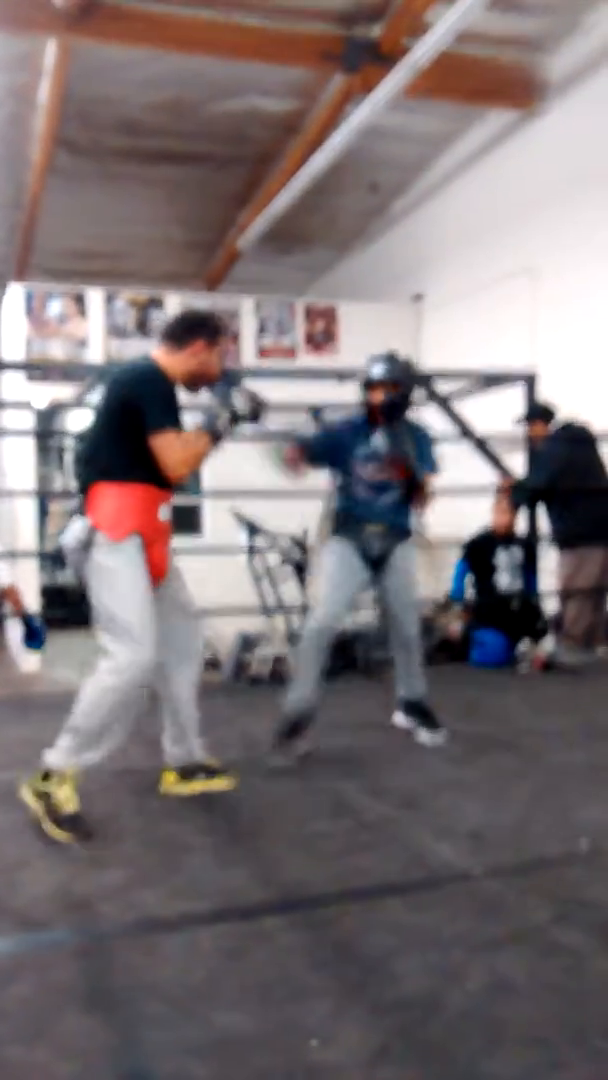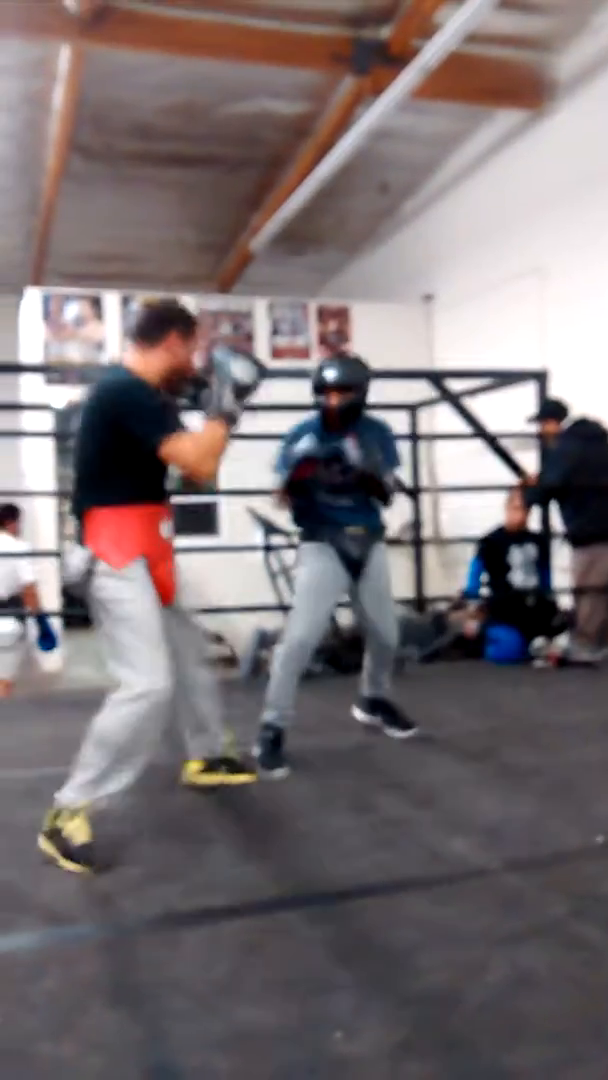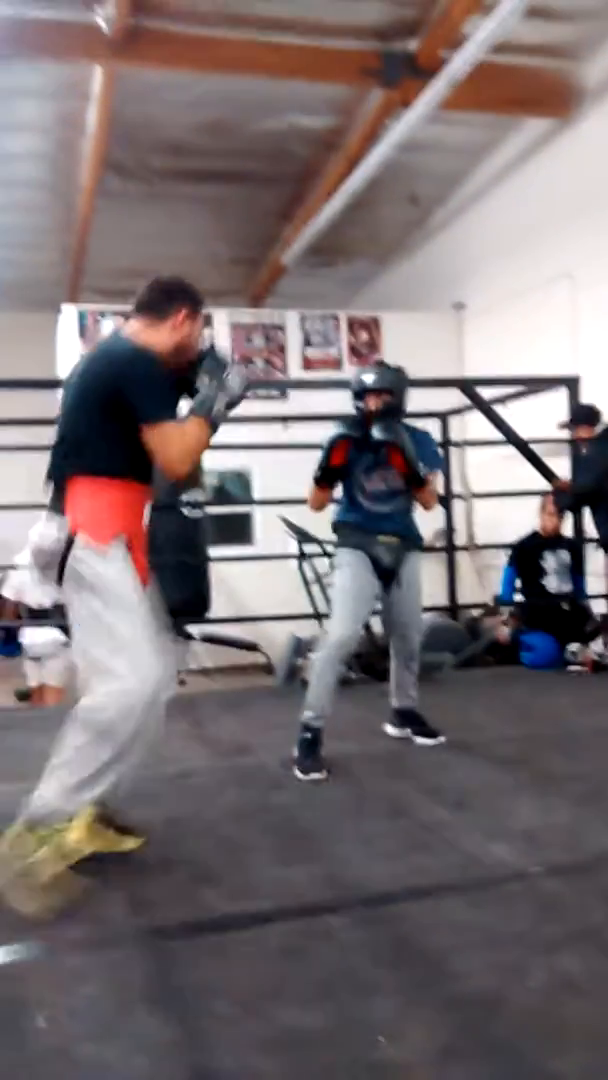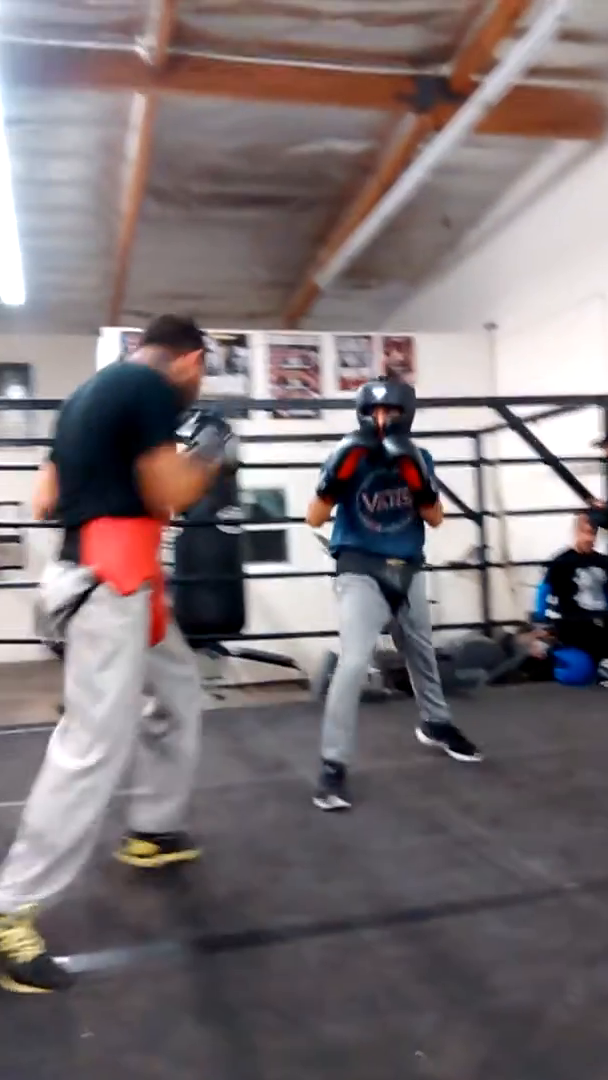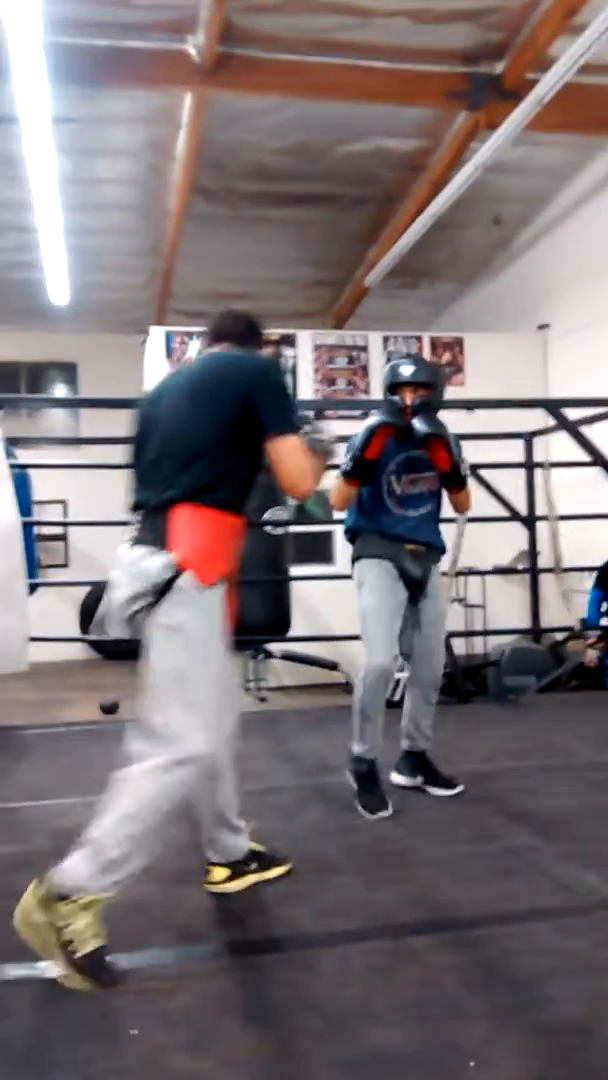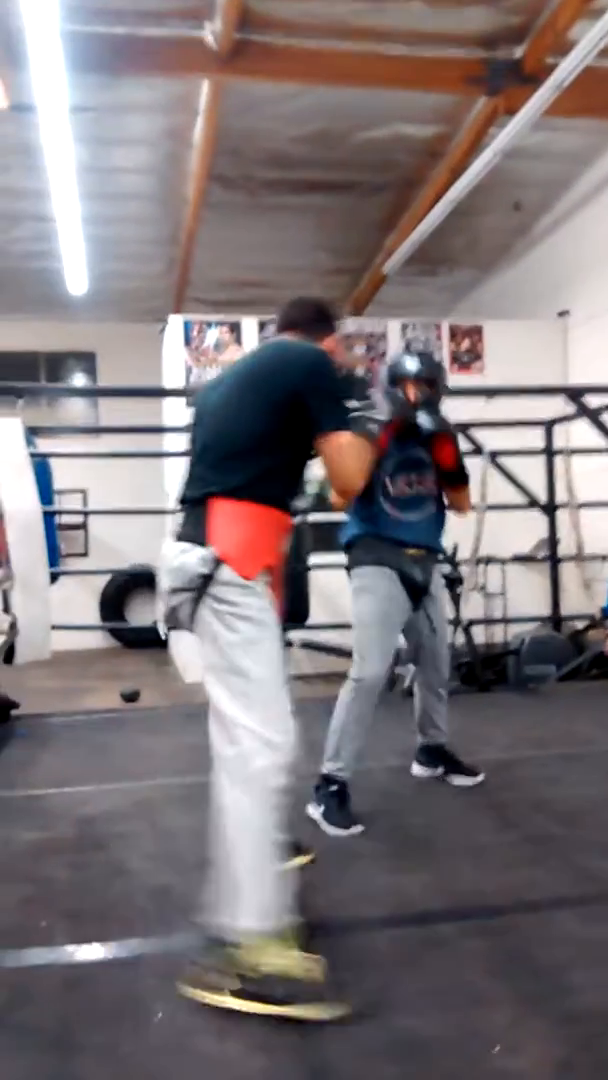
dt=0.3s
person 1, frame 1
left shoulder: (147, 382)
right shoulder: (148, 380)
left elbow: (170, 456)
right elbow: (176, 466)
left wrist: (222, 417)
right wrist: (220, 417)
left hip: (142, 533)
right hip: (115, 531)
left knee: (181, 640)
right knee: (134, 655)
left ankle: (183, 761)
right ankle: (55, 775)
person 1, frame 2
left shoulder: (133, 389)
right shoulder: (127, 393)
left elbow: (170, 448)
right elbow: (201, 464)
left wrist: (216, 403)
right wrist: (228, 398)
left hip: (142, 551)
right hip: (118, 557)
left knee: (187, 655)
right knee: (147, 683)
left ankle: (206, 756)
right ankle: (68, 813)
person 1, frame 3
left shoulder: (111, 359)
right shoulder: (138, 362)
right elbow: (176, 461)
left wrist: (183, 391)
right wrist: (212, 402)
left hip: (111, 534)
right hip: (96, 535)
left knee: (150, 671)
right knee: (135, 678)
left ankle: (84, 814)
person 1, frame 4
left shoulder: (89, 393)
right shoulder: (151, 385)
right elbow: (171, 494)
right wrist: (209, 456)
left hip: (116, 579)
right hip: (112, 581)
left knee: (181, 690)
right knee: (93, 747)
left ankle: (153, 830)
person 1, frame 5
left shoulder: (164, 391)
right shoulder: (257, 370)
right elbow: (297, 482)
right wrist: (311, 449)
left hip: (164, 561)
right hip: (187, 568)
left knee: (206, 724)
right knee: (184, 747)
left ankle: (227, 853)
right ankle: (64, 895)
person 1, frame 6
left shoulder: (228, 376)
right shoulder: (312, 363)
right elbow: (349, 481)
right wrist: (364, 432)
left hip: (207, 554)
right hip: (232, 562)
left knee: (248, 725)
right knee: (257, 742)
left ankle: (252, 847)
right ankle: (245, 945)
person 2, frame 1
left shoulder: (416, 437)
right shoulder: (347, 431)
left elbow: (421, 498)
right elbow: (297, 460)
left wrist: (408, 467)
right wrist: (296, 452)
left hip: (395, 542)
right hip: (349, 539)
left knee: (407, 627)
right knee: (322, 622)
left ankle: (411, 706)
right ankle: (299, 712)
person 2, frame 2
left shoulder: (377, 434)
right shoulder: (305, 435)
left elbow: (385, 496)
right elbow: (287, 502)
left wrist: (377, 480)
right wrist: (294, 475)
left hip: (368, 542)
right hip: (322, 542)
left knee: (385, 631)
right knee: (301, 635)
left ankle: (373, 701)
right ankle: (271, 730)
person 2, frame 3
left shoulder: (417, 440)
right shoulder: (347, 440)
left elbow: (428, 500)
right elbow: (317, 502)
left wrist: (405, 457)
right wrist: (332, 459)
left hip: (403, 549)
right hip: (357, 548)
left knee: (408, 638)
right knee: (340, 636)
left ankle: (403, 712)
right ankle: (311, 731)
person 2, frame 4
left shoulder: (418, 458)
right shoulder: (351, 457)
left elbow: (434, 518)
right elbow: (315, 518)
left wrist: (415, 473)
right wrist: (338, 471)
left hip: (408, 571)
right hip: (361, 571)
left knee: (422, 654)
right knee: (353, 664)
left ankle: (436, 724)
right ankle: (333, 766)
person 2, frame 5
left shoulder: (441, 442)
right shoulder: (376, 437)
left elbow: (462, 506)
right elbow: (339, 501)
left wrist: (446, 456)
right wrist: (366, 450)
left hip: (425, 559)
right hip: (378, 556)
left knee: (429, 663)
right knee: (380, 661)
left ankle: (413, 757)
right ankle: (365, 764)
person 2, frame 6
left shoulder: (439, 440)
right shoulder: (375, 436)
left elbow: (461, 505)
right elbow: (339, 499)
left wrist: (447, 451)
right wrist: (372, 442)
left hip: (424, 564)
right hip: (377, 562)
left knee: (436, 663)
right knee: (370, 672)
left ankle: (431, 749)
right ankle: (330, 785)
